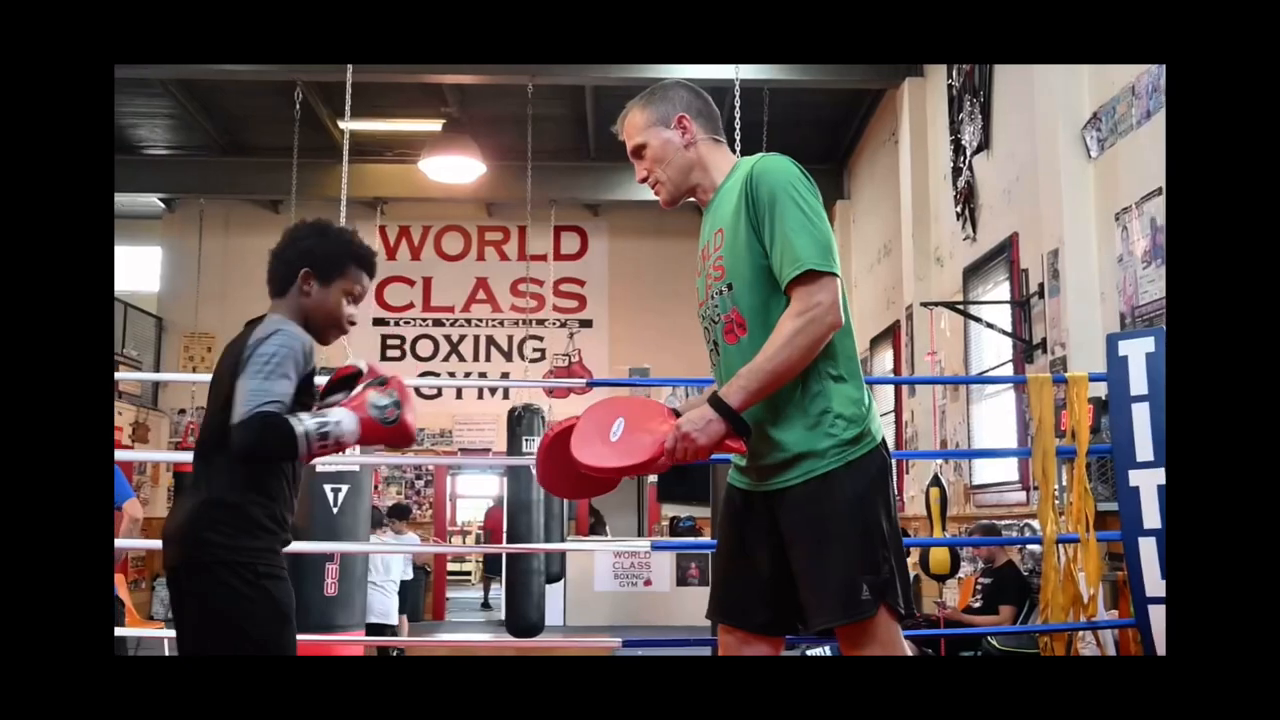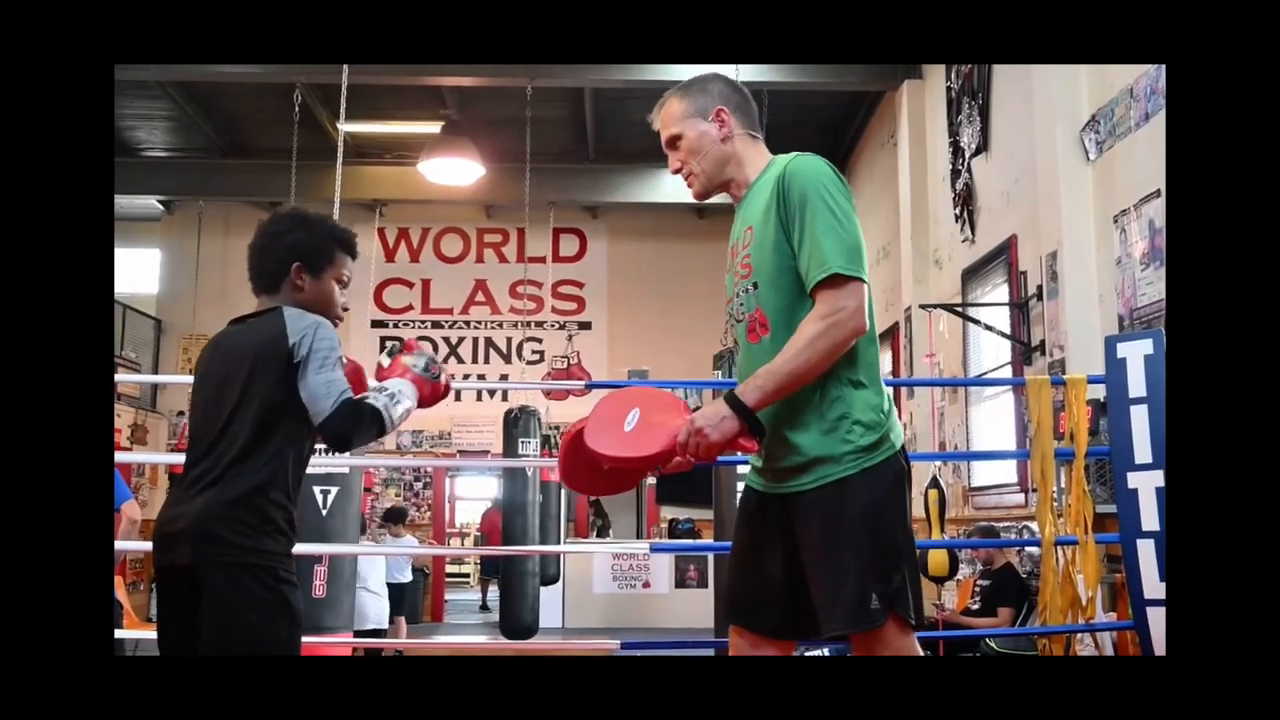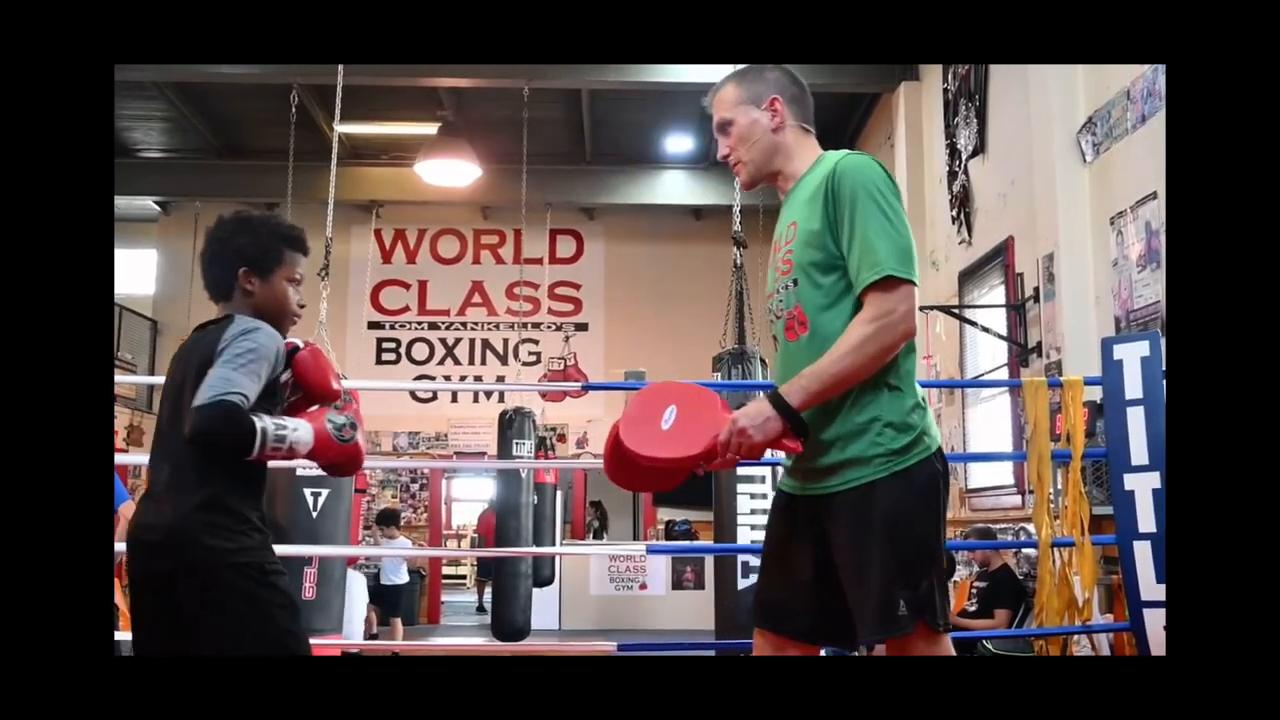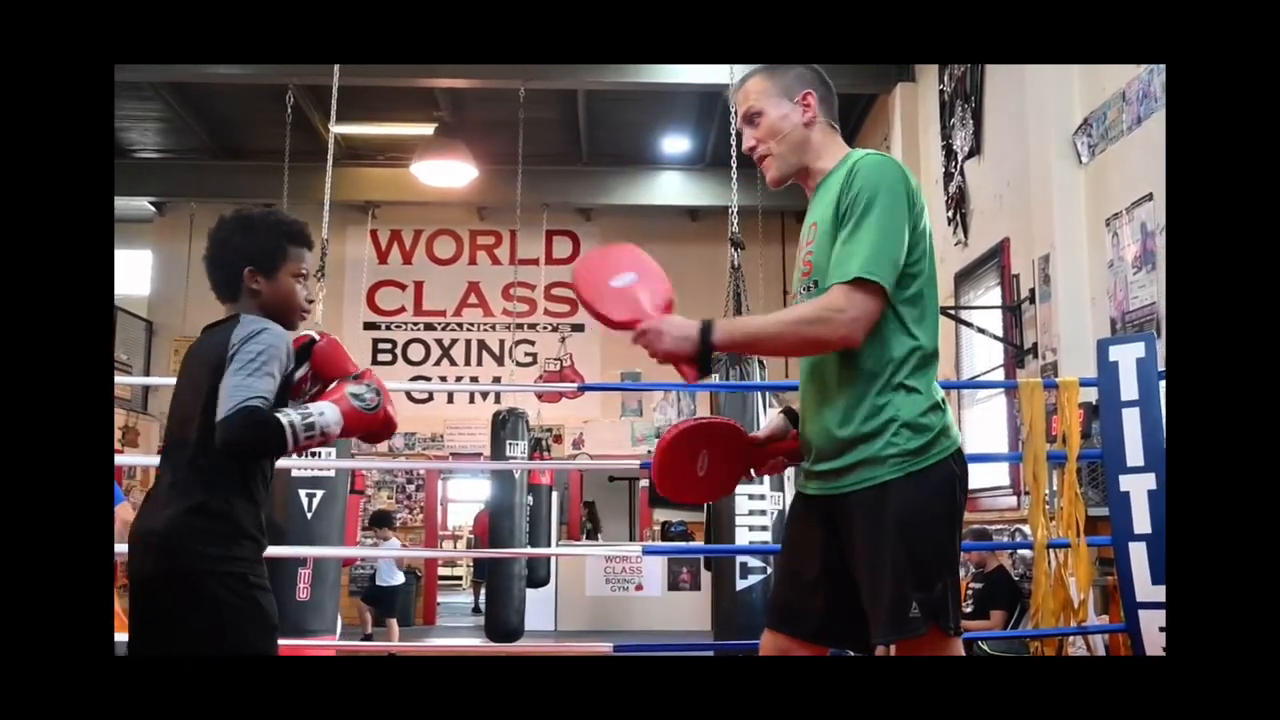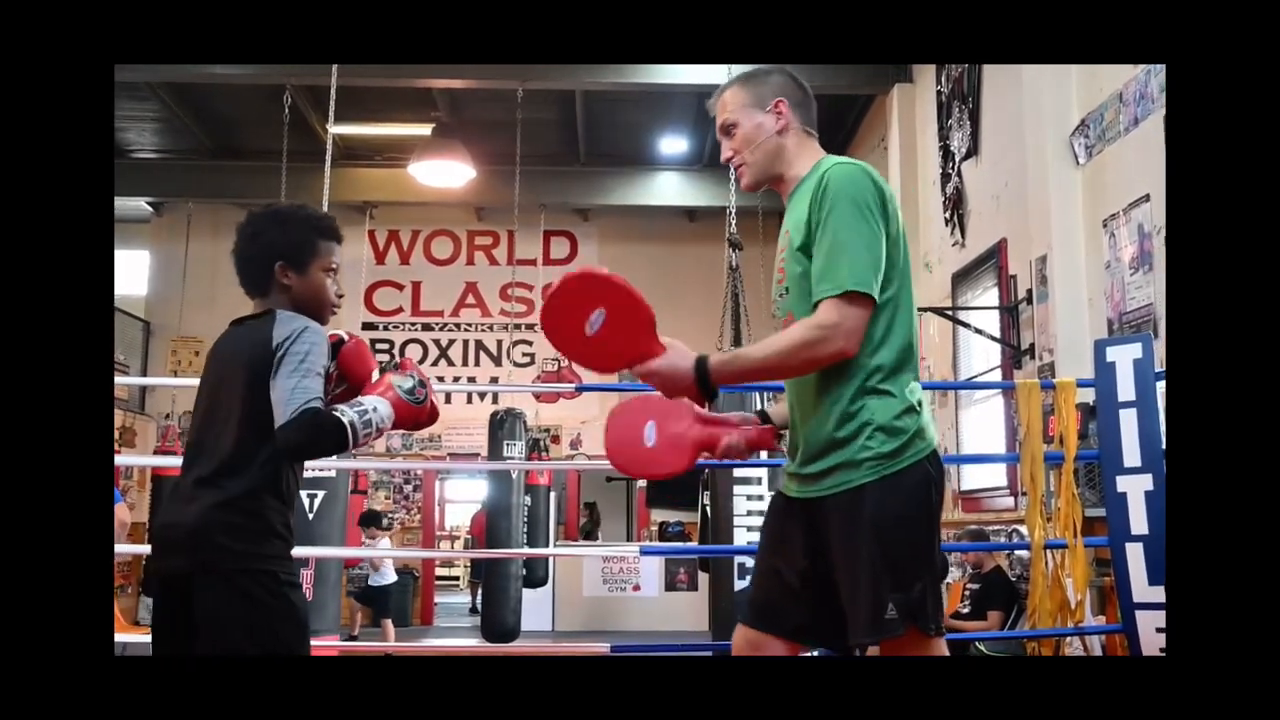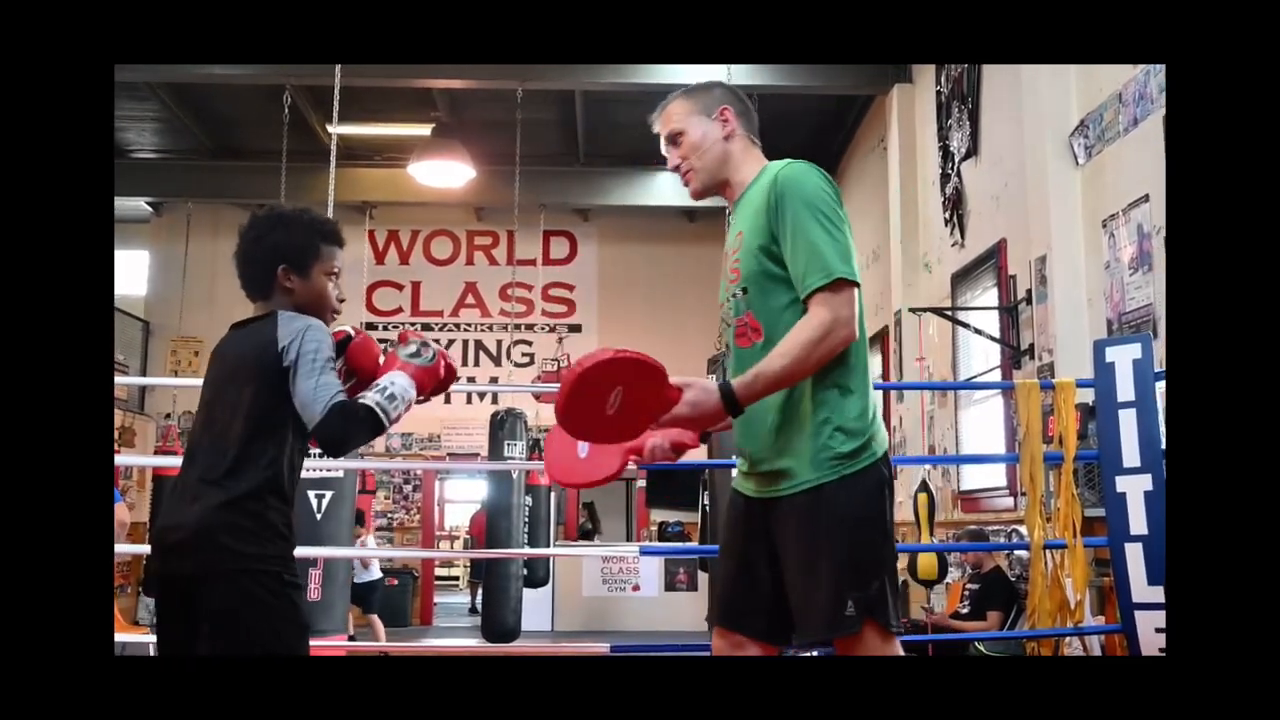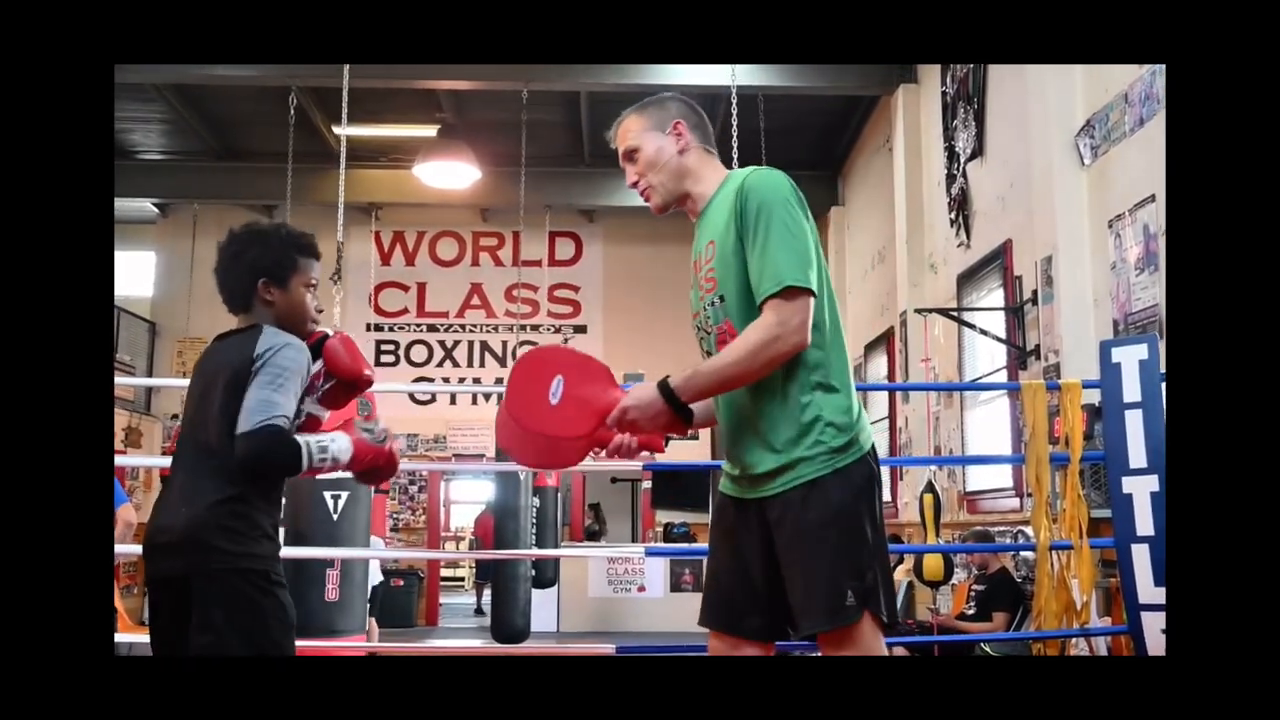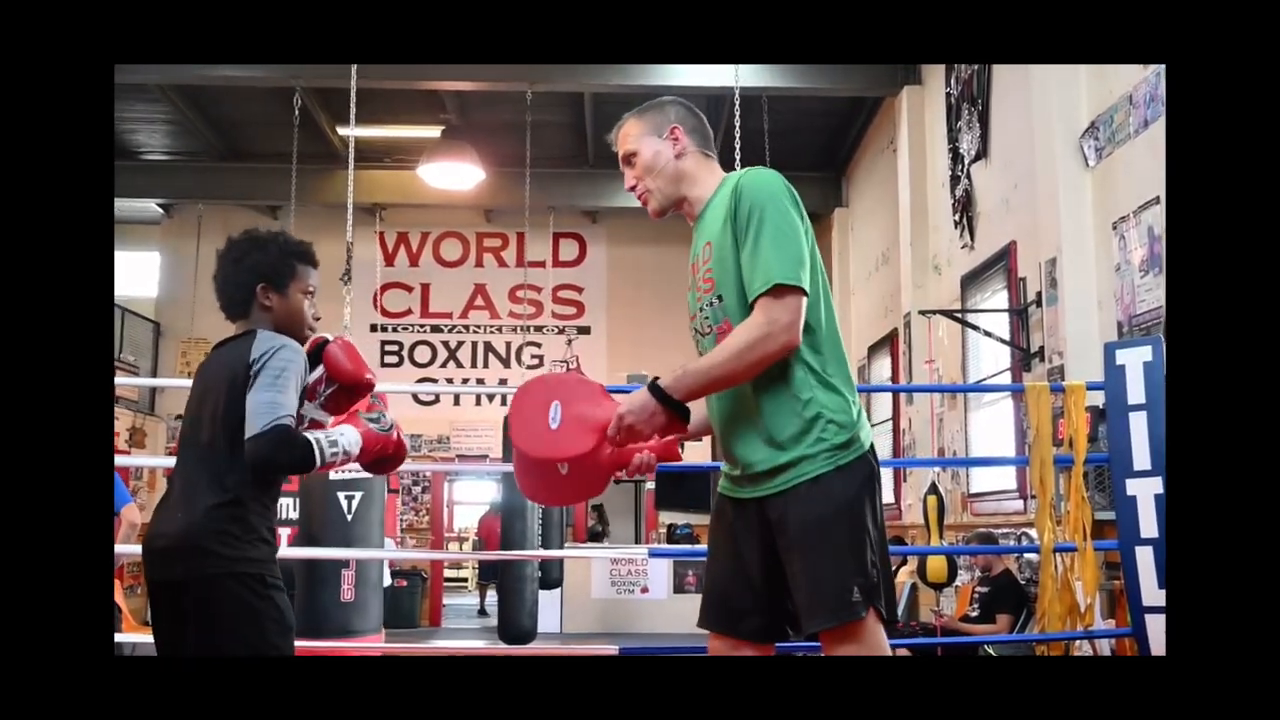
dt=0.3s
person 1, frame 1
left shoulder: (767, 176)
right shoulder: (715, 224)
left elbow: (821, 309)
left wrist: (721, 410)
right wrist: (676, 424)
left hip: (829, 458)
right hip: (756, 472)
left knee: (869, 635)
right knee: (742, 639)
person 1, frame 2
left shoulder: (801, 176)
right shoulder: (746, 220)
left elbow: (845, 314)
left wrist: (737, 407)
right wrist: (703, 423)
left hip: (845, 464)
right hip: (775, 475)
left knee: (883, 639)
right knee: (753, 640)
person 1, frame 3
left shoulder: (849, 174)
right shoulder: (793, 214)
left elbow: (893, 315)
left wrist: (781, 405)
right wrist: (752, 420)
left hip: (879, 467)
right hip: (809, 476)
left knee: (914, 642)
right knee: (777, 641)
person 1, frame 4
left shoulder: (872, 175)
right shoulder: (821, 208)
left elbow: (846, 320)
left wrist: (706, 337)
right wrist: (792, 422)
left hip: (898, 466)
right hip: (829, 476)
left knee: (924, 645)
right knee: (784, 644)
person 1, frame 5
left shoulder: (843, 182)
right shoulder: (804, 208)
left elbow: (838, 335)
left wrist: (704, 372)
right wrist: (766, 421)
left hip: (877, 469)
right hip: (810, 478)
left knee: (908, 646)
right knee: (758, 645)
person 1, frame 6
left shoulder: (792, 183)
right shoulder: (743, 220)
left elbow: (836, 322)
left wrist: (727, 396)
right wrist: (696, 423)
left hip: (830, 469)
right hip: (761, 479)
left knee: (863, 642)
right knee: (737, 642)
person 1, frame 7
left shoulder: (759, 189)
right shoulder: (707, 235)
left elbow: (788, 329)
left wrist: (668, 395)
right wrist: (661, 423)
left hip: (818, 465)
right hip: (747, 480)
left knee: (849, 638)
right knee: (733, 642)
person 1, frame 8
left shoulder: (755, 190)
right shoulder: (706, 235)
left elbow: (780, 327)
left wrist: (662, 397)
right wrist: (667, 430)
left hip: (818, 464)
right hip: (746, 480)
left knee: (852, 638)
right knee: (732, 643)
person 2, frame 1
left shoulder: (255, 339)
right shoulder: (284, 338)
right elbow: (256, 432)
left wrist: (342, 403)
right wrist: (357, 420)
left hip: (208, 537)
right hip: (235, 541)
person 2, frame 2
left shoulder: (219, 344)
right shoulder: (309, 329)
right elbow: (339, 425)
right wrist: (407, 383)
left hip: (181, 533)
right hip: (242, 540)
person 2, frame 3
left shoulder: (191, 348)
right shoulder: (255, 335)
right elbow: (216, 424)
left wrist: (286, 401)
right wrist: (312, 432)
left hip: (154, 538)
right hip: (220, 542)
person 2, frame 4
left shoulder: (207, 345)
right shoulder: (262, 335)
right elbow: (243, 431)
left wrist: (295, 391)
right wrist: (338, 412)
left hip: (159, 540)
right hip: (213, 547)
person 2, frame 5
left shoulder: (230, 341)
right shoulder: (299, 332)
right elbow: (301, 434)
left wrist: (331, 394)
right wrist: (387, 404)
left hip: (180, 535)
right hip: (242, 545)
person 2, frame 6
left shoulder: (231, 344)
right shoulder: (302, 332)
right elbow: (338, 431)
left wrist: (339, 382)
right wrist: (406, 376)
left hip: (178, 535)
right hip: (242, 544)
person 2, frame 7
left shoulder: (216, 355)
right shoulder: (282, 347)
right elbow: (261, 449)
left wrist: (318, 401)
right wrist: (348, 444)
left hip: (171, 541)
right hip: (230, 548)
person 2, frame 8
left shoulder: (216, 361)
right shoulder: (278, 349)
right elbow: (273, 450)
left wrist: (319, 407)
right wrist: (354, 434)
left hip: (171, 545)
right hip: (228, 553)
